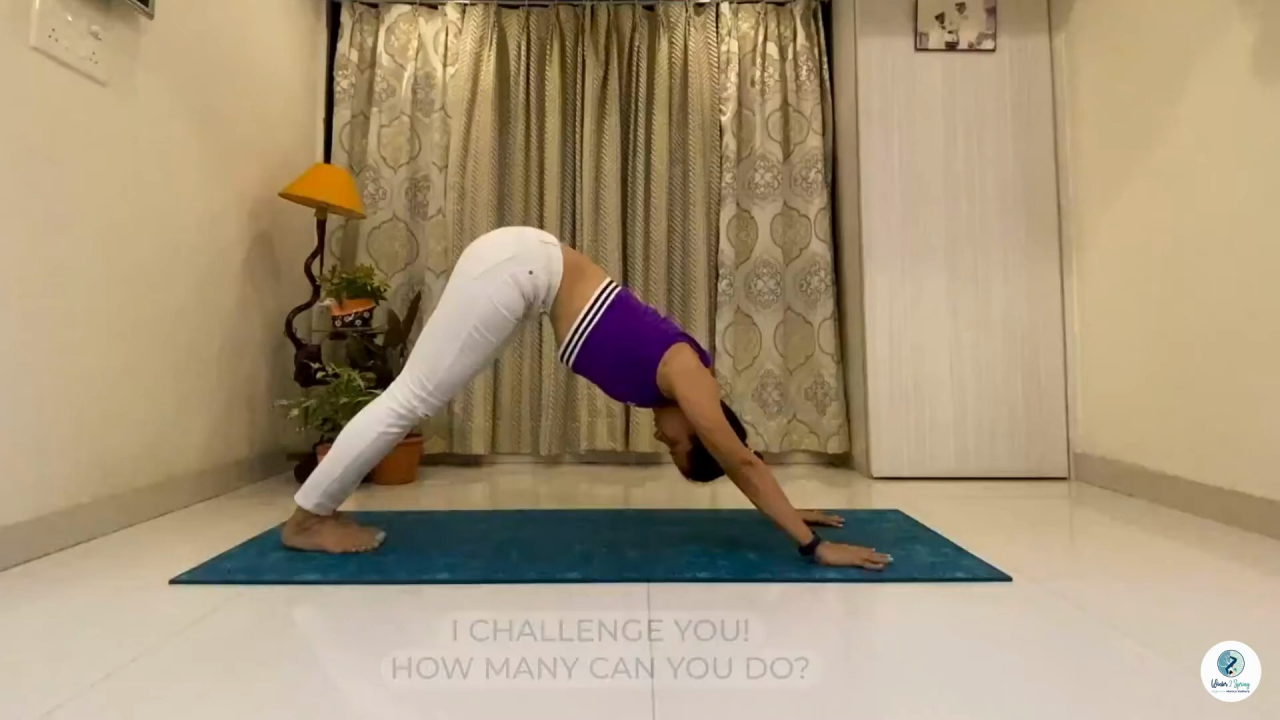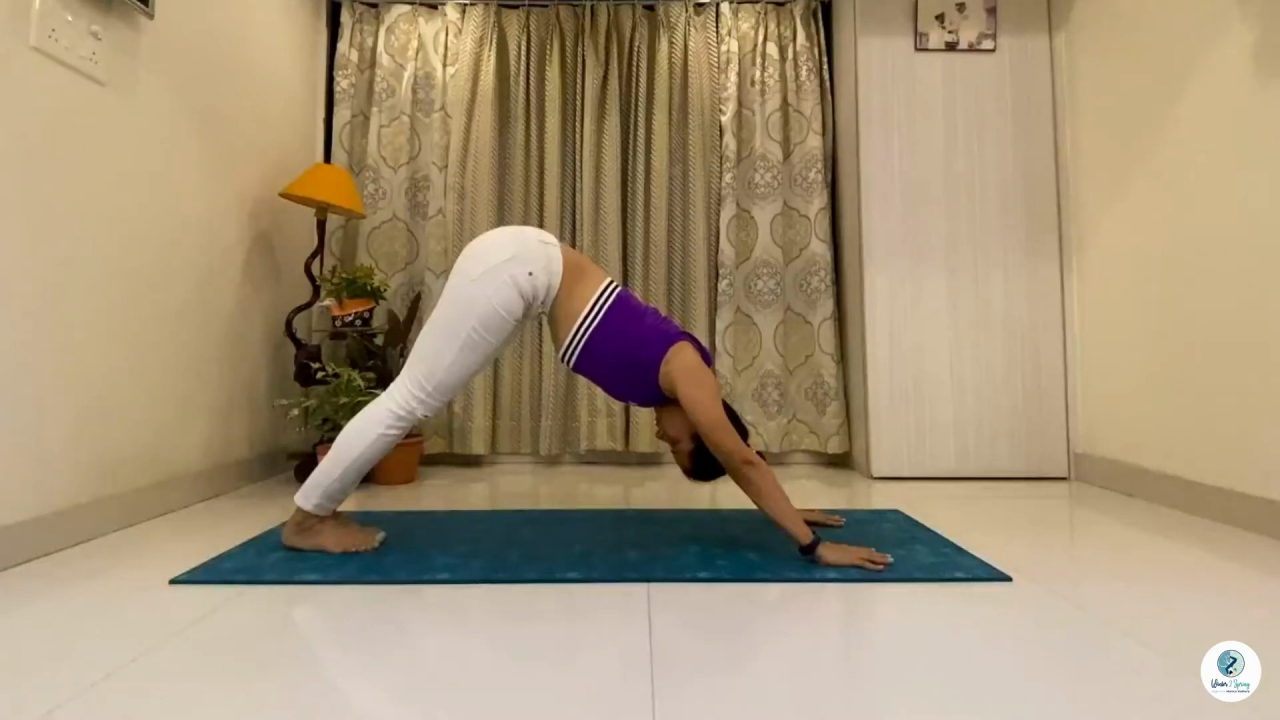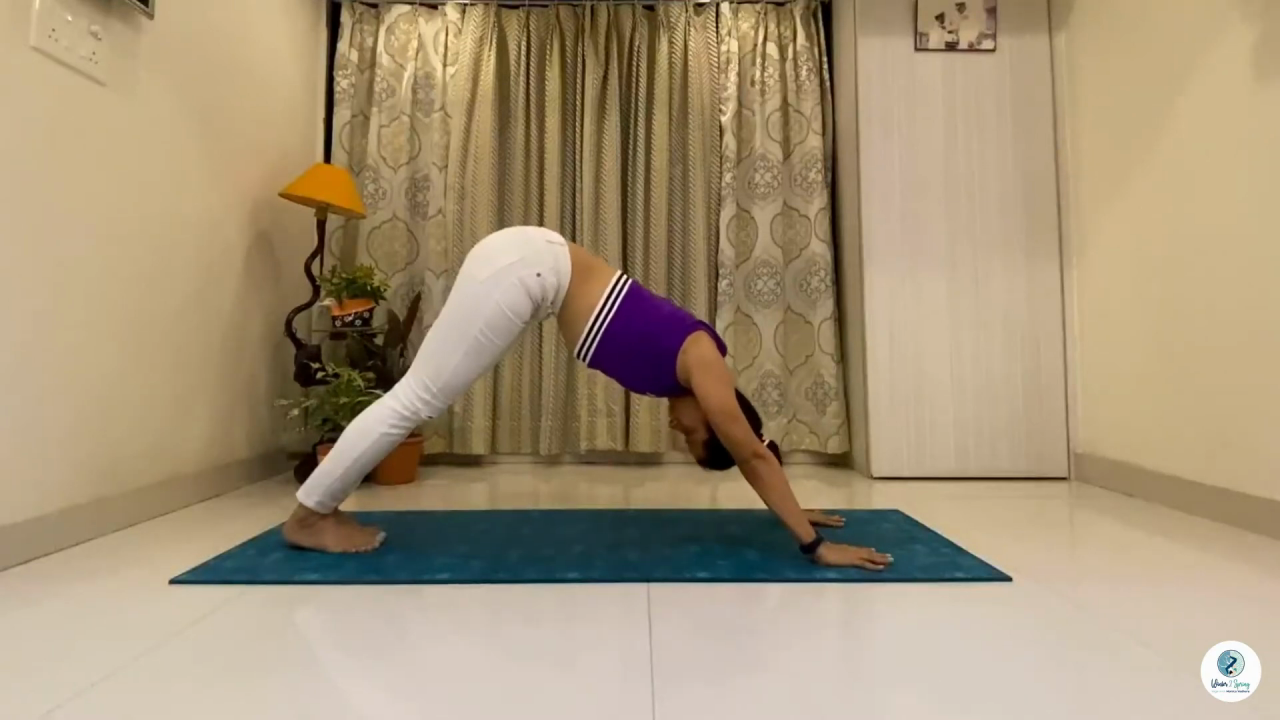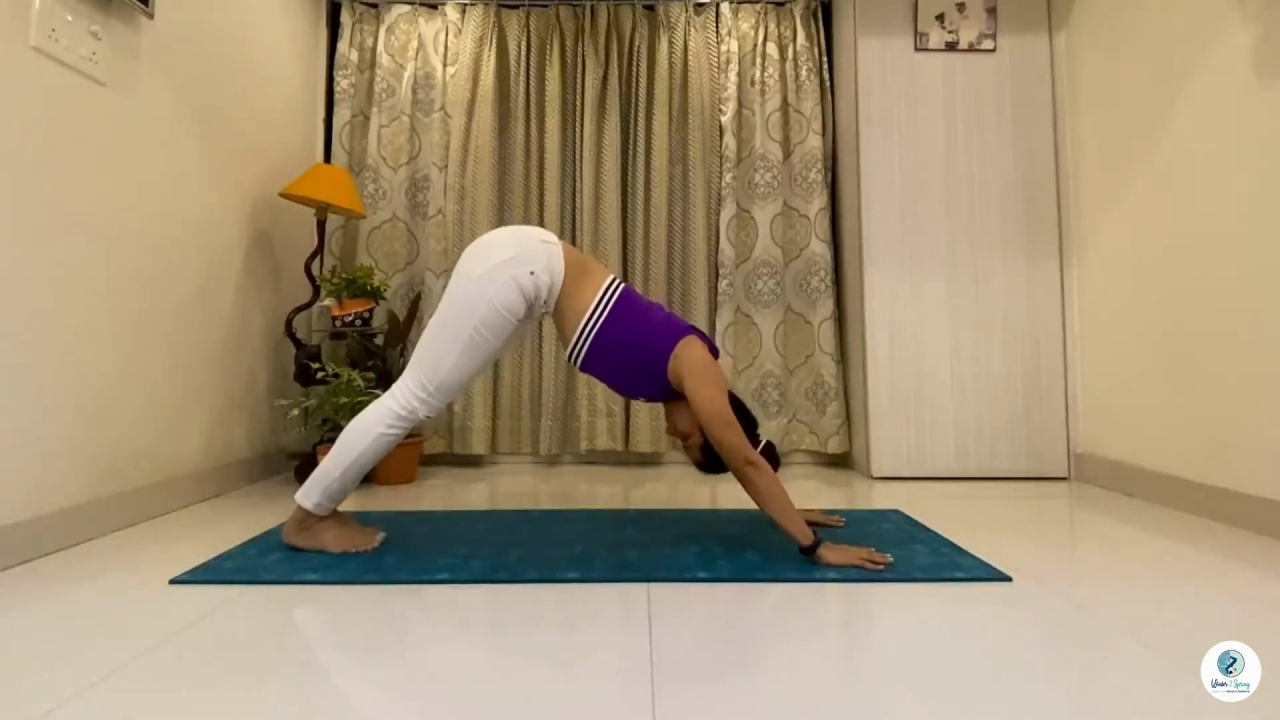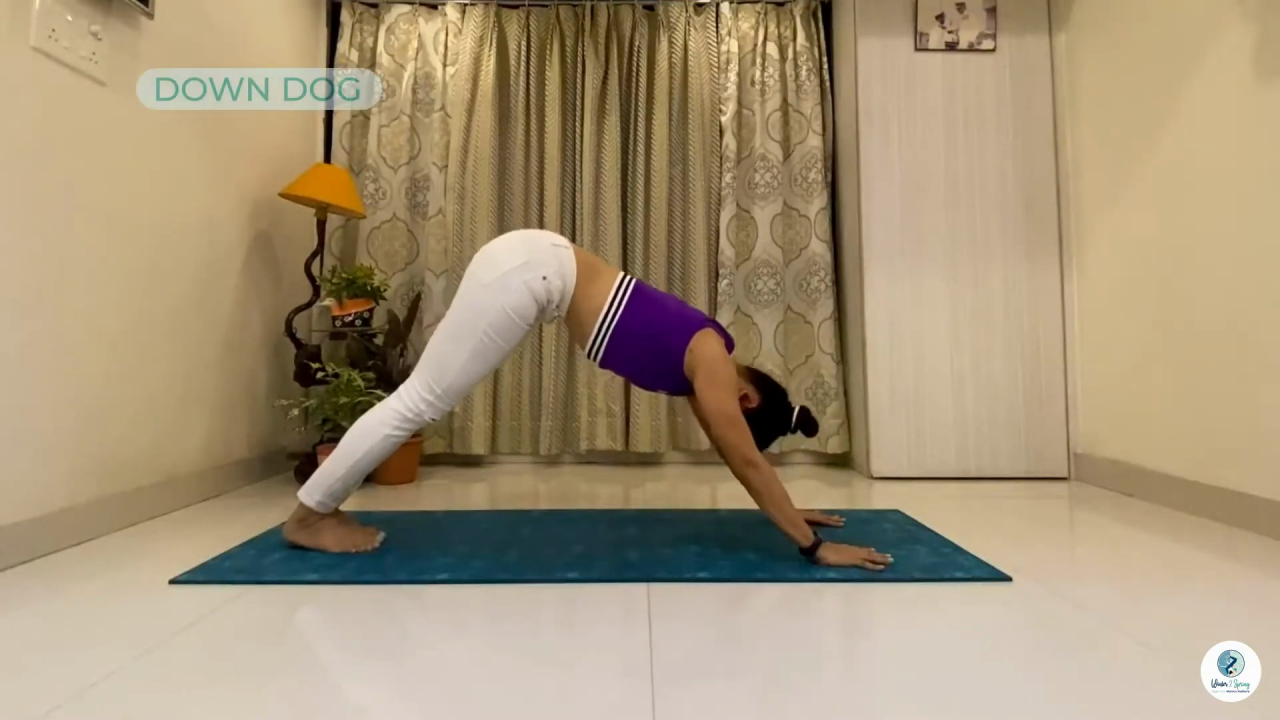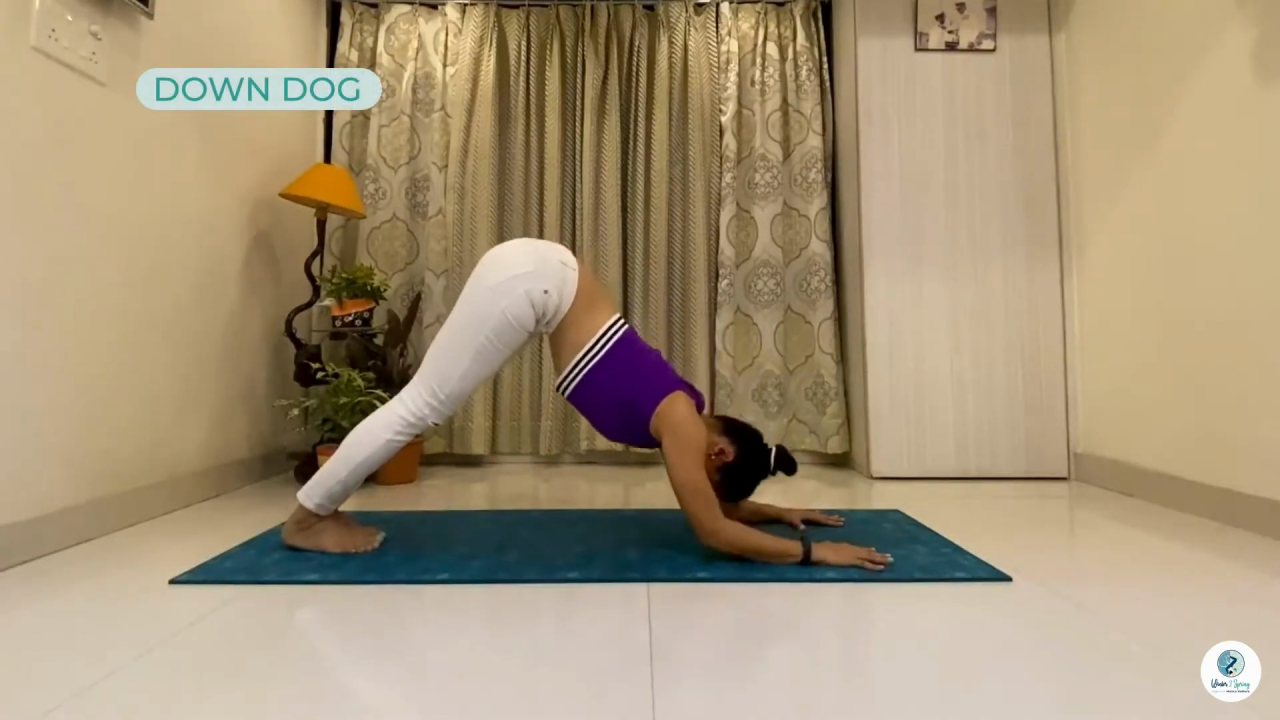
dt=0.5s
person 1, frame 1
left shoulder: (680, 373)
right shoulder: (683, 376)
left elbow: (740, 462)
right elbow: (739, 461)
left wrist: (785, 512)
right wrist: (813, 545)
left hip: (526, 264)
right hip: (520, 267)
left knee: (414, 397)
right knee: (413, 398)
left ankle: (323, 505)
right ankle: (306, 518)
person 1, frame 2
left shoulder: (681, 371)
right shoulder: (685, 375)
left elbow: (739, 460)
right elbow: (743, 459)
left wrist: (789, 513)
right wrist: (813, 545)
left hip: (523, 262)
right hip: (520, 266)
left knee: (412, 399)
right knee: (413, 400)
left ankle: (320, 507)
right ankle: (307, 518)
person 1, frame 3
left shoulder: (691, 365)
right shoulder: (701, 364)
left elbow: (750, 455)
right elbow: (753, 454)
left wrist: (791, 512)
right wrist: (814, 544)
left hip: (531, 262)
right hip: (525, 267)
left knee: (418, 397)
right knee: (419, 399)
left ankle: (323, 505)
right ankle: (309, 515)
person 1, frame 4
left shoulder: (689, 368)
right shoulder: (694, 370)
left elbow: (744, 460)
right elbow: (746, 460)
left wrist: (790, 513)
right wrist: (814, 546)
left hip: (526, 263)
right hip: (521, 265)
left knee: (415, 399)
right knee: (416, 399)
left ankle: (321, 506)
right ankle: (307, 517)
person 1, frame 5
left shoulder: (702, 361)
right shoulder: (710, 361)
left elbow: (740, 459)
right elbow: (745, 460)
left wrist: (788, 512)
right wrist: (814, 545)
left hip: (537, 265)
right hip: (528, 269)
left knee: (422, 399)
right knee: (422, 400)
left ankle: (324, 505)
right ankle: (308, 514)
person 1, frame 6
left shoulder: (679, 416)
right shoulder: (681, 424)
left elbow: (710, 499)
right elbow: (713, 531)
left wrist: (776, 512)
right wrist: (811, 552)
left hip: (539, 271)
right hip: (532, 279)
left knee: (421, 406)
right knee: (424, 406)
left ankle: (321, 506)
right ankle: (308, 516)
